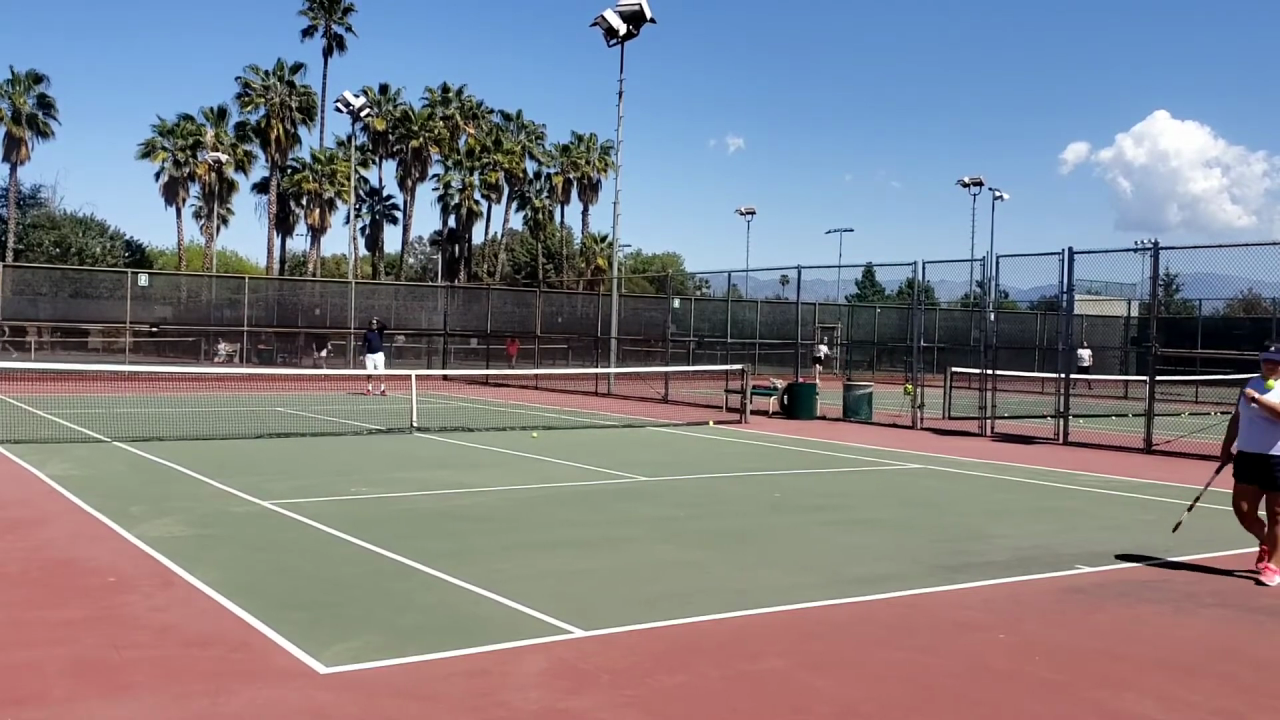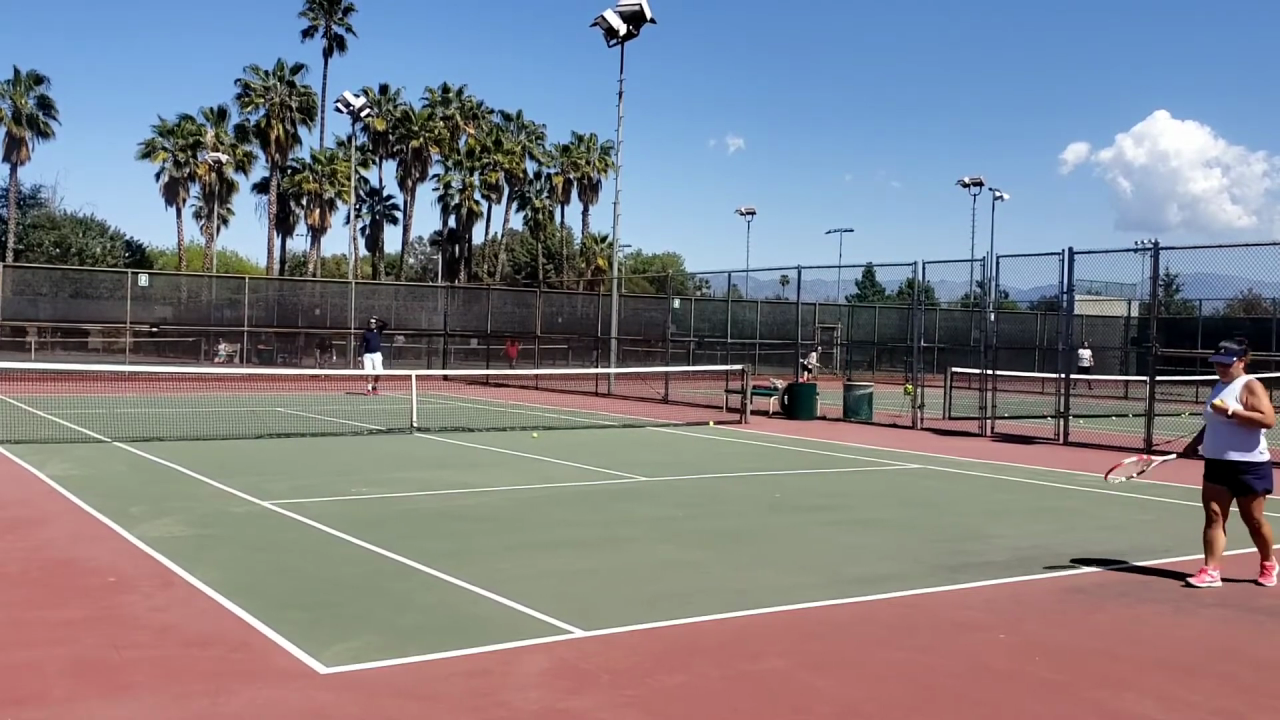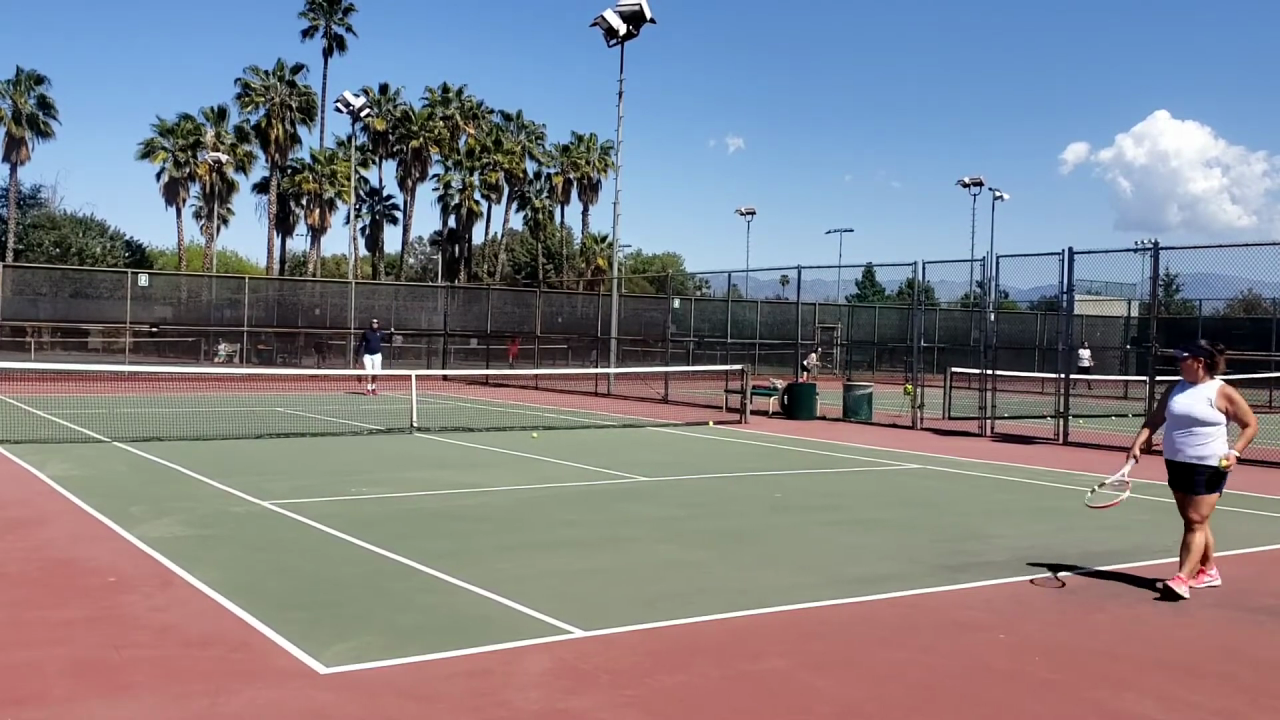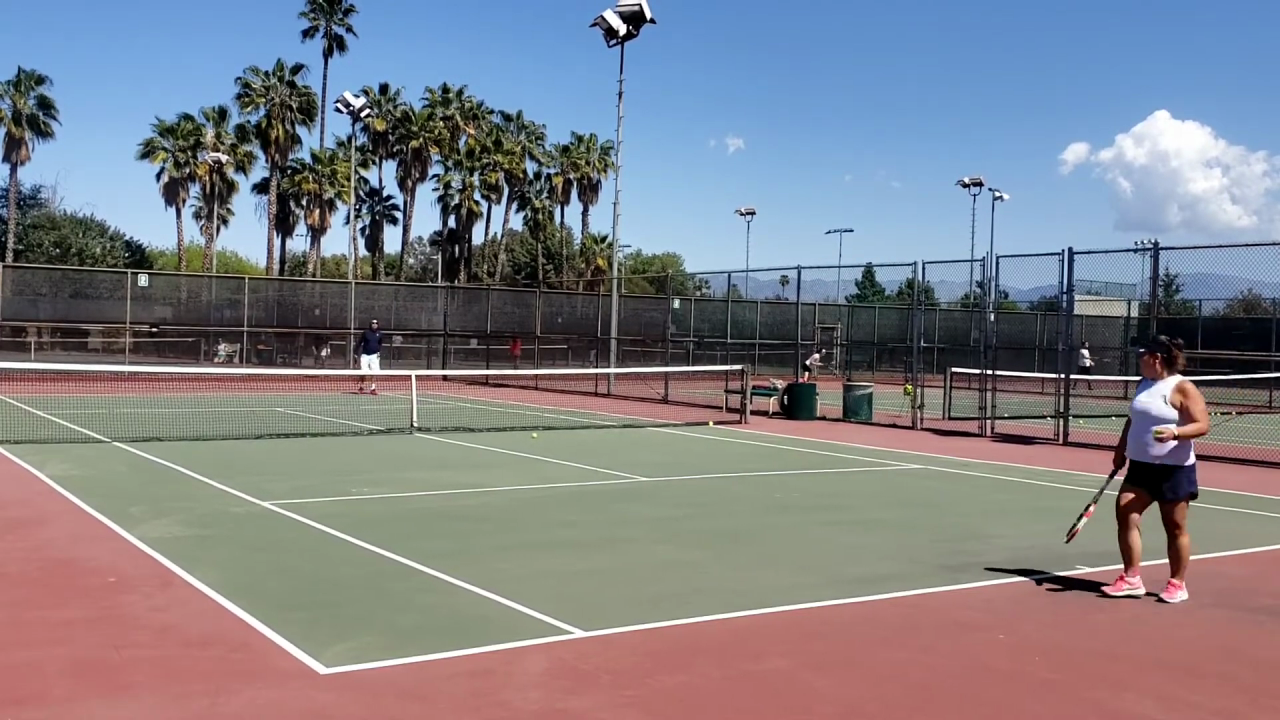
dt=0.4s
person 1, frame 1
right shoulder: (1252, 383)
right elbow: (1237, 419)
left wrist: (1256, 399)
right wrist: (1226, 446)
right hip: (1247, 458)
right knee: (1243, 510)
person 1, frame 2
left shoulder: (1251, 386)
right shoulder: (1218, 388)
left elbow: (1268, 419)
left wrist: (1232, 411)
right wrist: (1195, 442)
left hip: (1249, 466)
right hip: (1216, 464)
left knee: (1253, 521)
right knee: (1213, 517)
left ankle: (1269, 562)
right ankle: (1210, 570)
person 1, frame 3
left shoulder: (1224, 392)
right shoulder: (1176, 388)
left elbow: (1250, 425)
right elbow: (1156, 419)
left wrist: (1234, 452)
right wrist: (1139, 442)
left hip: (1208, 469)
right hip: (1177, 466)
left knee: (1196, 522)
right knee: (1194, 522)
left ankle: (1183, 579)
right ankle: (1208, 570)
person 1, frame 4
left shoulder: (1183, 387)
right shoulder: (1144, 384)
left elbow: (1202, 426)
left wrist: (1175, 432)
right wrist: (1121, 449)
left hip: (1173, 470)
right hip: (1140, 467)
left knee: (1174, 526)
right knee: (1125, 516)
left ankle: (1177, 583)
right ankle: (1131, 578)
